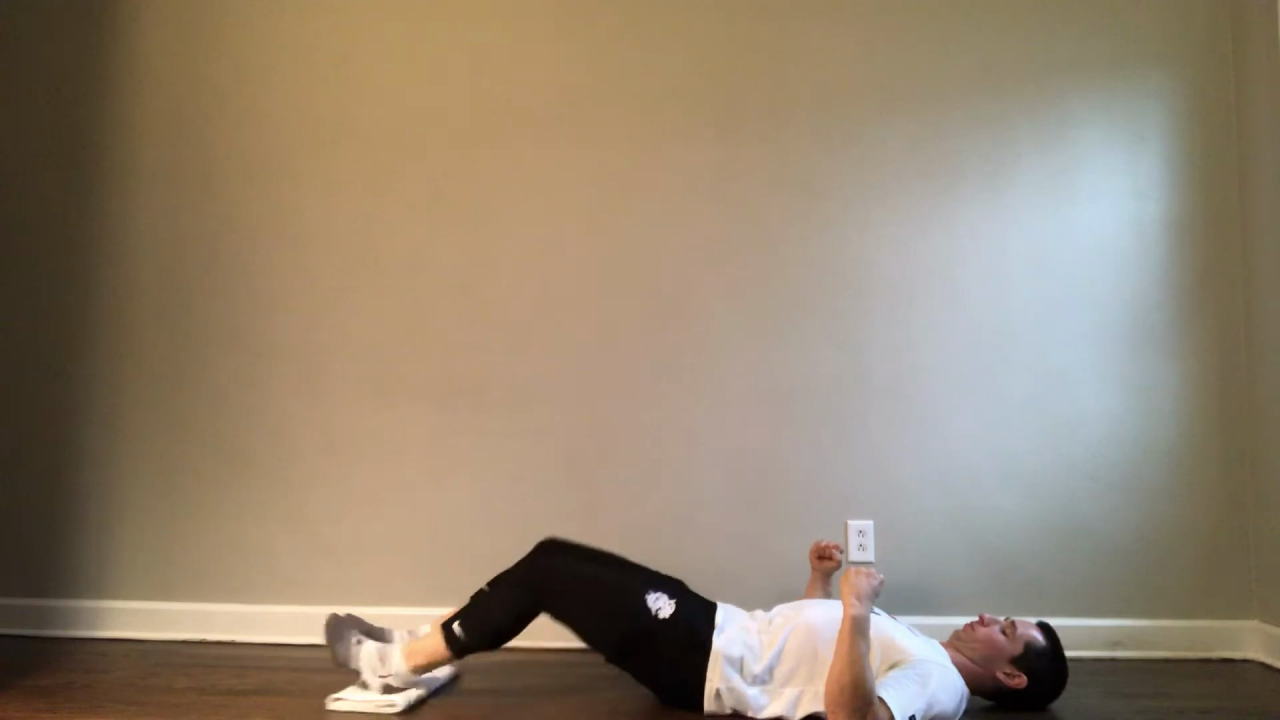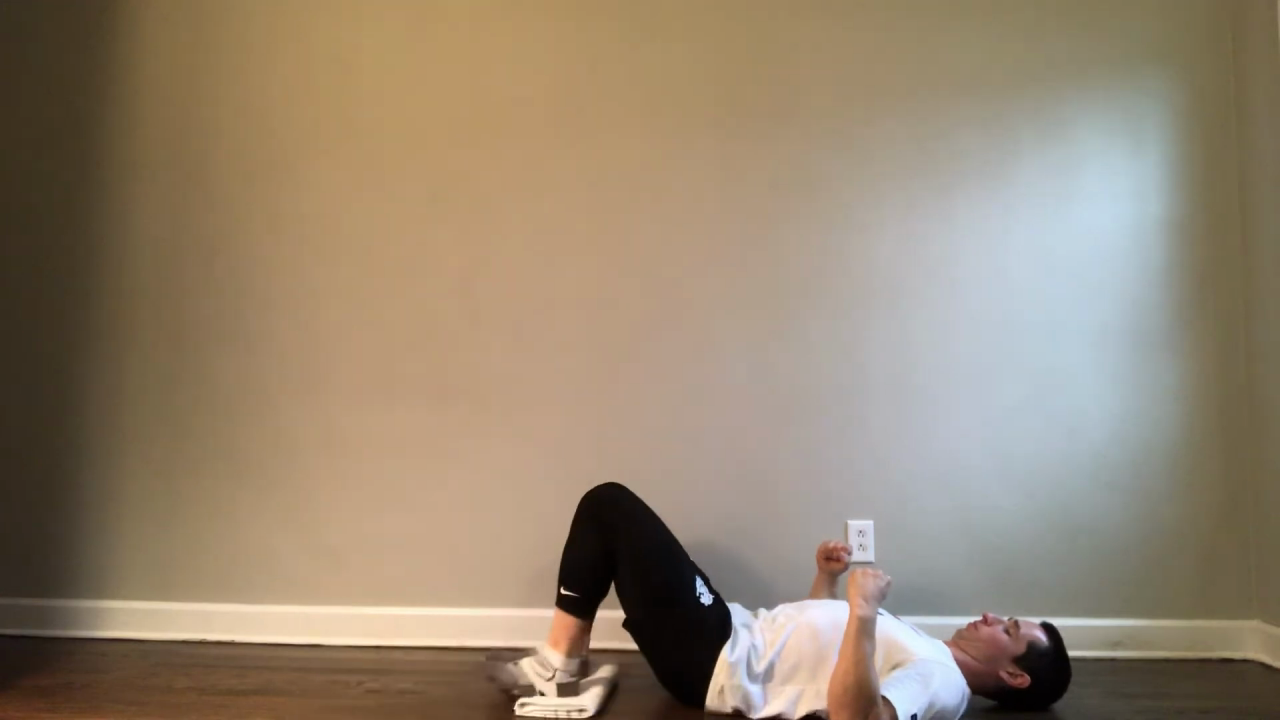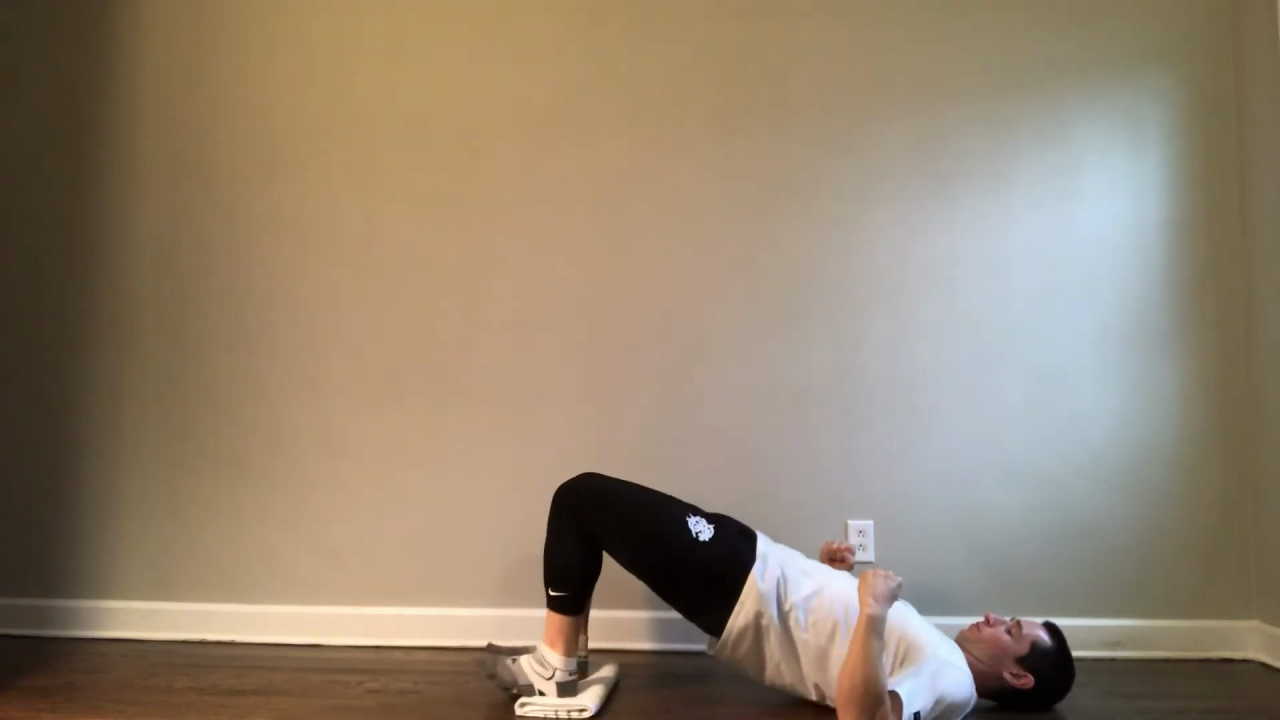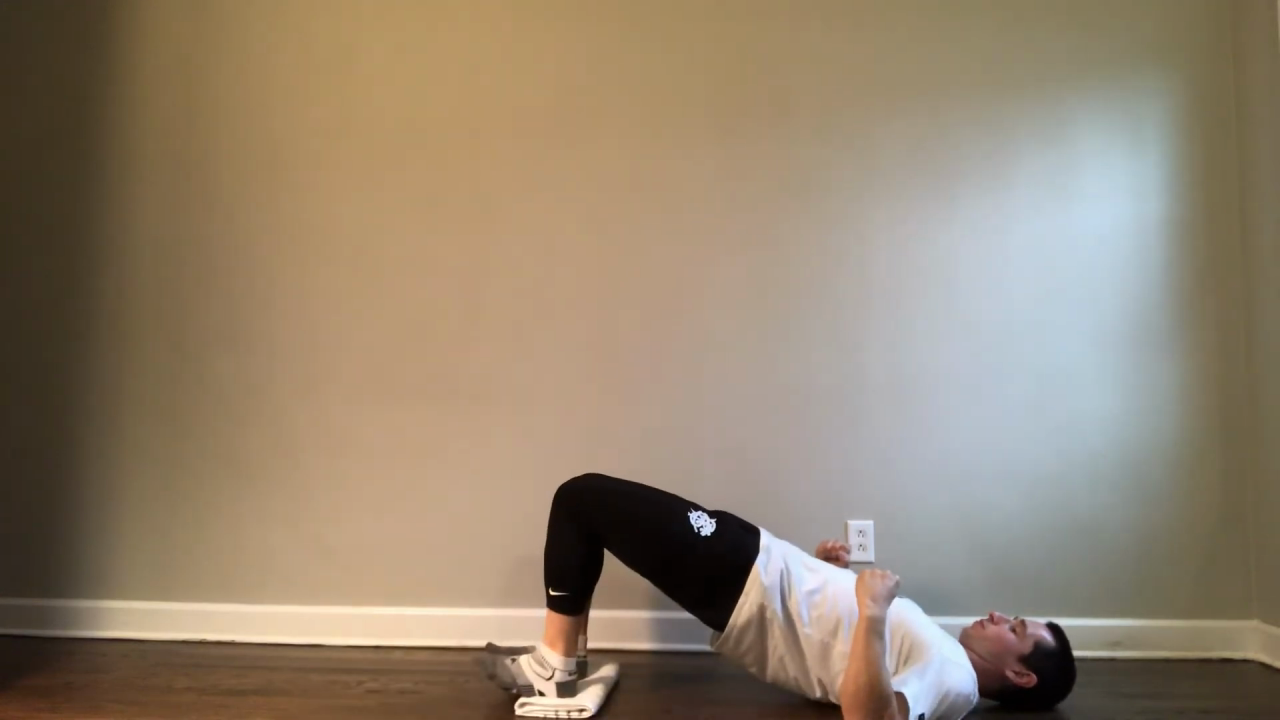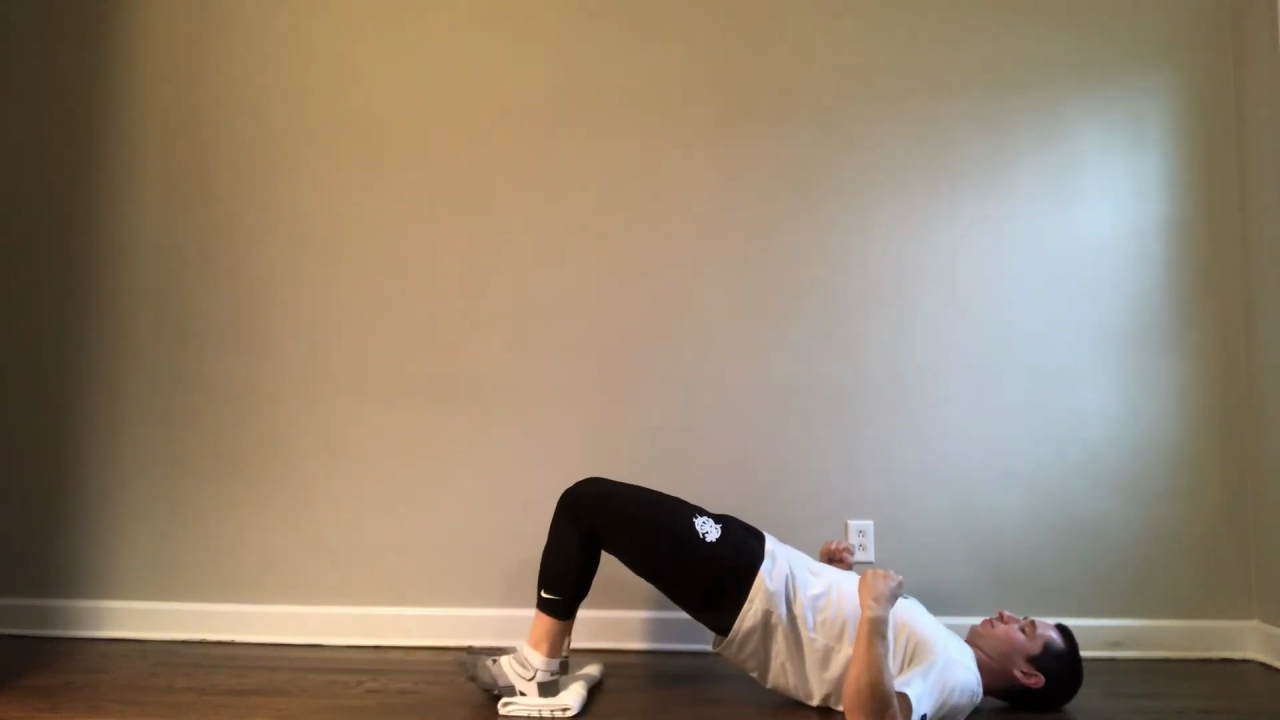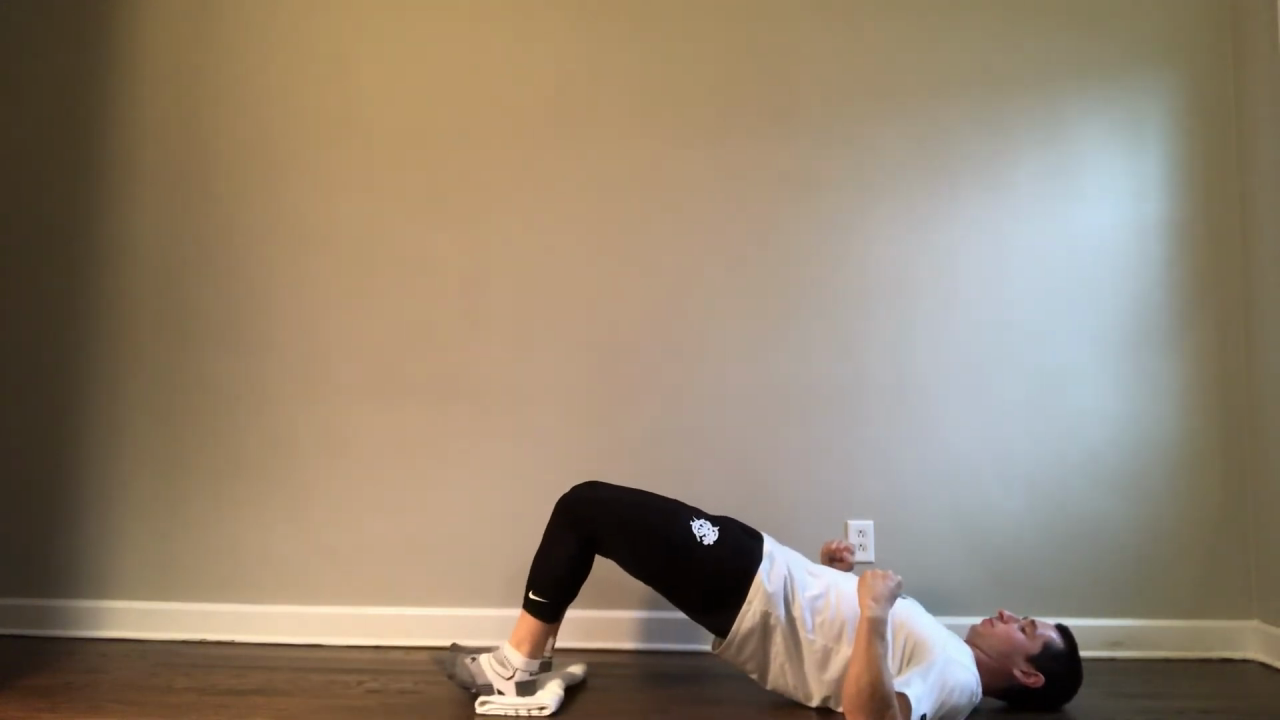
dt=0.7s
person 1, frame 1
right shoulder: (924, 655)
left wrist: (854, 610)
right wrist: (821, 580)
right hip: (720, 626)
left knee: (547, 573)
right knee: (556, 561)
right ankle: (411, 647)
person 1, frame 2
right shoulder: (928, 657)
left wrist: (863, 611)
right wrist: (828, 581)
left hip: (717, 666)
right hip: (735, 635)
left knee: (608, 505)
right knee: (610, 509)
left ankle: (557, 668)
right ankle: (560, 664)
person 1, frame 3
right shoulder: (939, 659)
left wrist: (872, 611)
right wrist: (837, 579)
left hip: (744, 583)
right hip: (752, 574)
left knee: (581, 498)
right knee: (587, 497)
left ankle: (554, 668)
right ankle: (557, 662)
person 1, frame 4
right shoulder: (941, 657)
left wrist: (873, 611)
right wrist: (833, 576)
left hip: (748, 581)
right hip: (759, 569)
left knee: (580, 498)
right knee: (587, 498)
left ankle: (556, 668)
right ankle: (561, 662)
person 1, frame 5
right shoulder: (946, 655)
left wrist: (874, 612)
right wrist: (840, 577)
left hip: (755, 589)
right hip: (761, 570)
left knee: (587, 503)
right knee: (590, 501)
left ankle: (537, 666)
right ankle: (538, 664)
person 1, frame 6
right shoulder: (943, 652)
left wrist: (873, 613)
right wrist: (837, 576)
left hip: (749, 588)
right hip: (758, 573)
left knee: (583, 507)
right knee: (588, 506)
left ankle: (518, 665)
right ankle: (517, 663)
